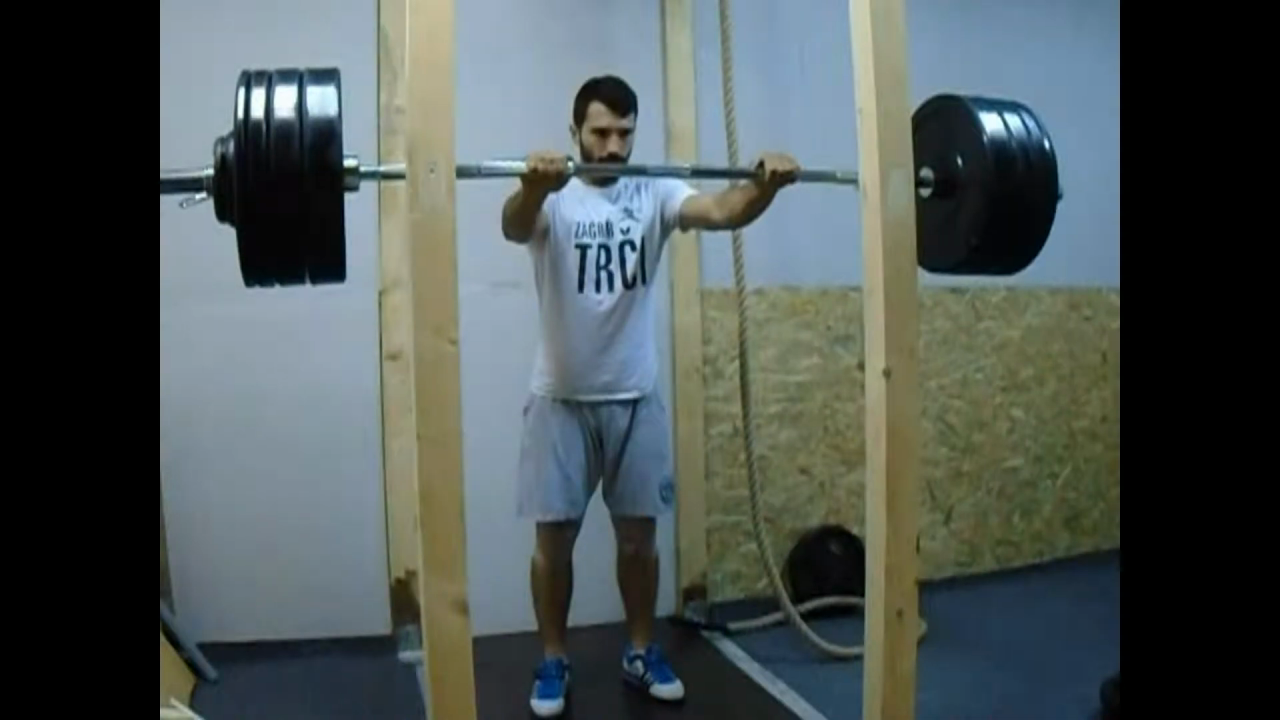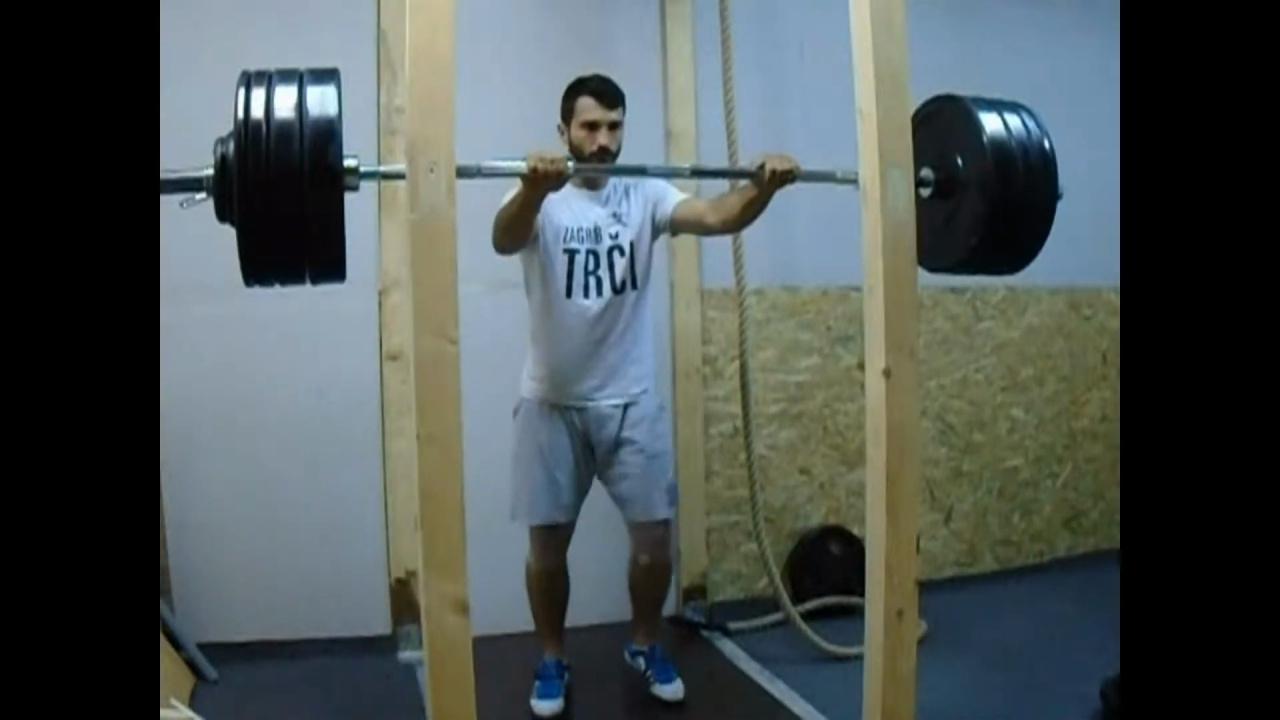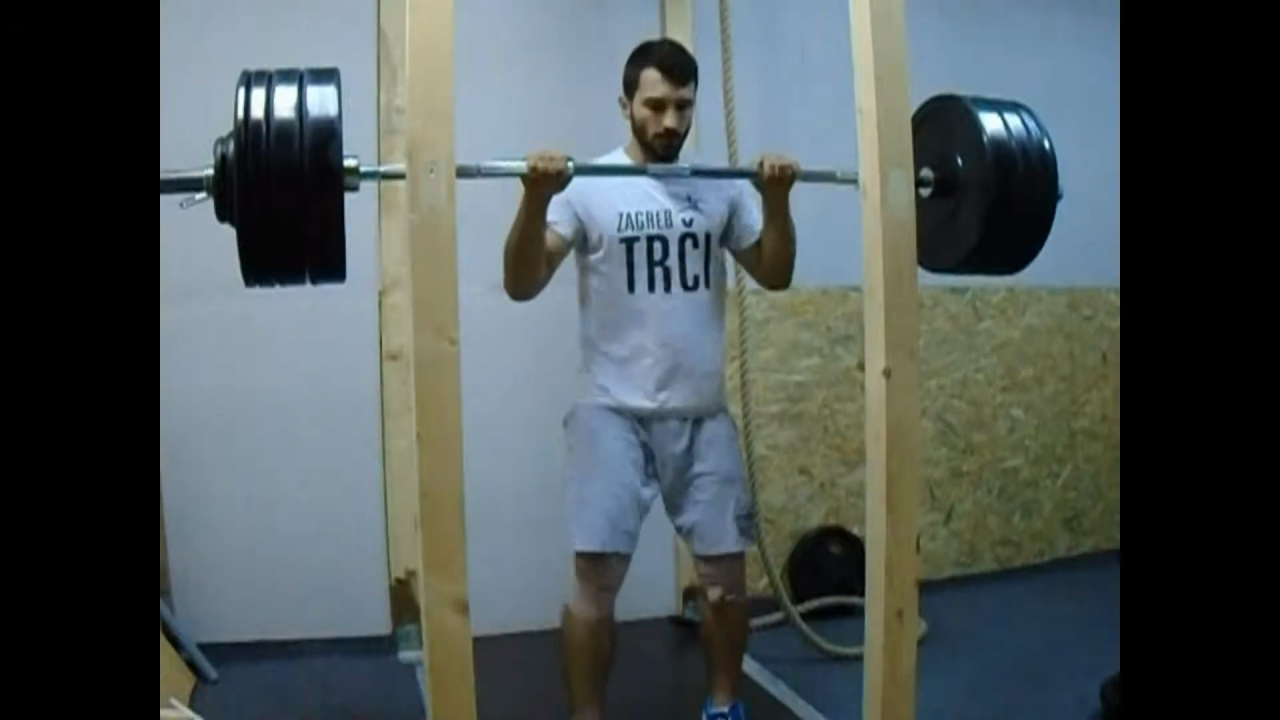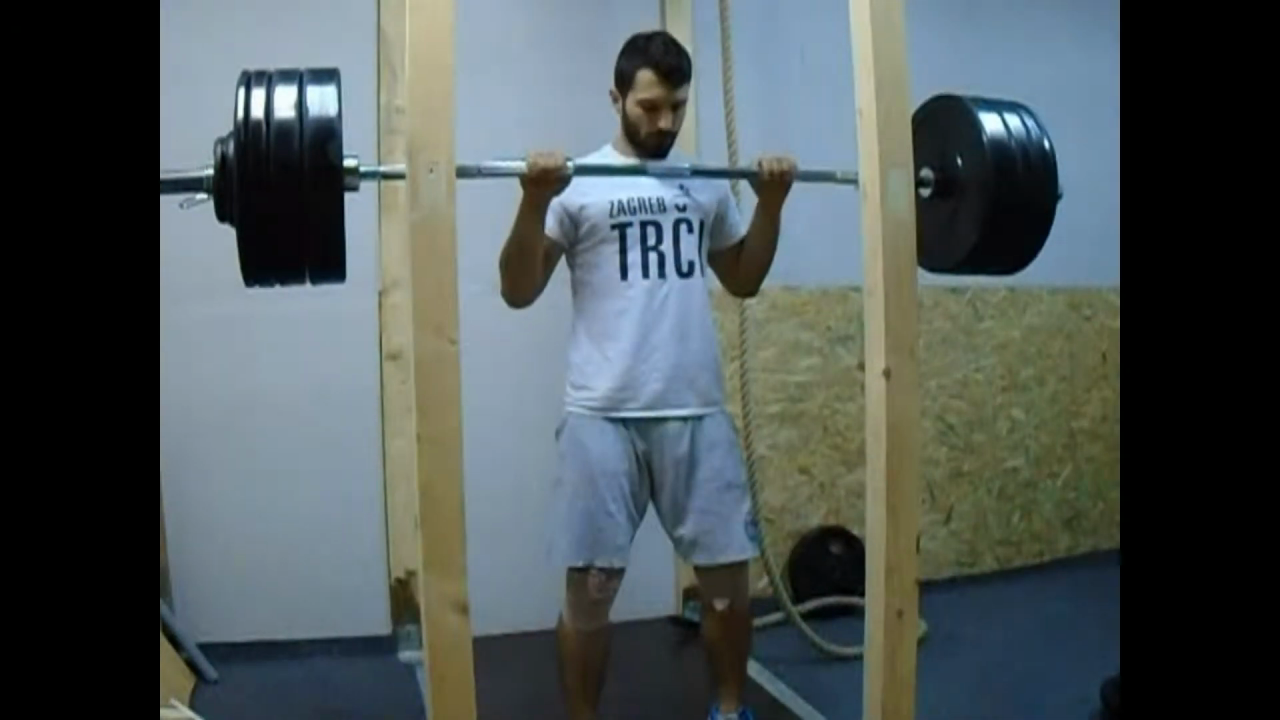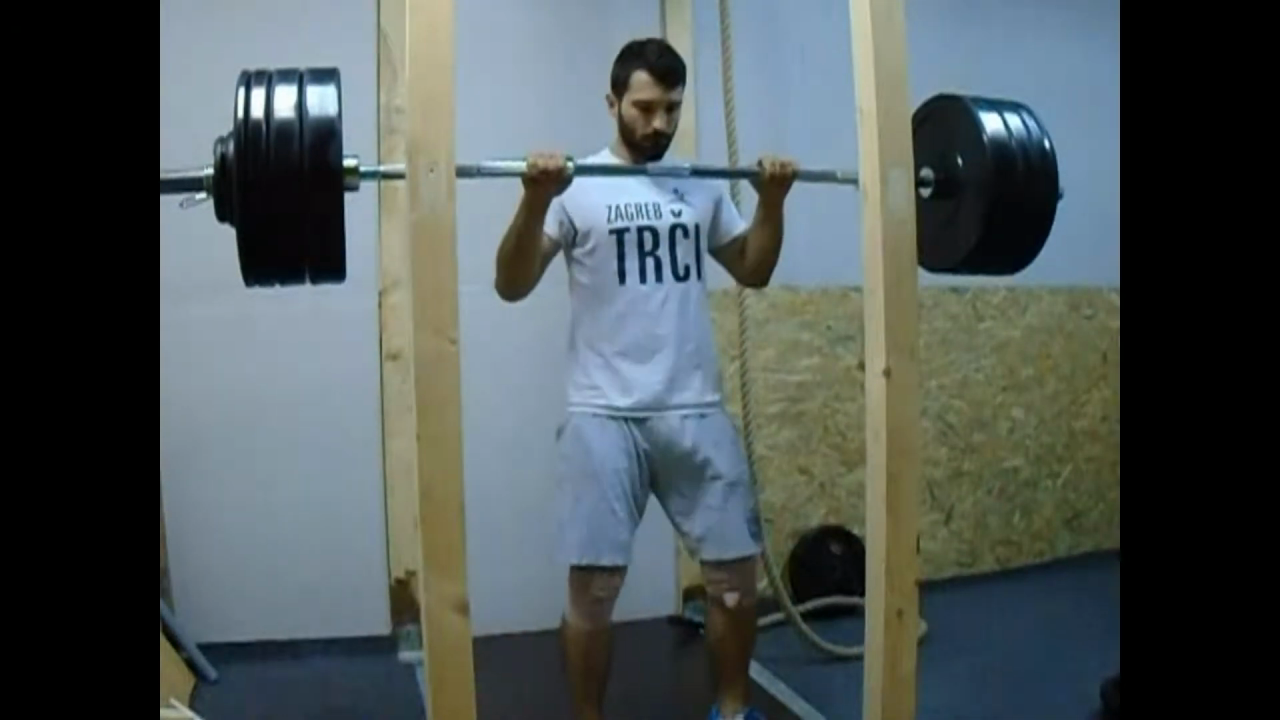
dt=0.7s
person 1, frame 1
left shoulder: (654, 193)
right shoulder: (552, 196)
left elbow: (720, 211)
right elbow: (514, 225)
left wrist: (767, 184)
right wrist: (535, 182)
left hip: (636, 395)
right hip: (562, 397)
left knee: (638, 532)
right knee: (554, 535)
left ankle: (641, 652)
right ankle: (553, 662)
person 1, frame 2
left shoulder: (645, 196)
right shoulder: (542, 201)
left elbow: (715, 217)
right elbow: (504, 239)
left wrist: (763, 187)
right wrist: (533, 188)
left hip: (631, 399)
right hip: (553, 401)
left knee: (653, 537)
right knee: (548, 540)
left ankle: (645, 647)
right ankle: (552, 662)
person 1, frame 3
left shoulder: (723, 188)
right shoulder: (588, 188)
left elbow: (775, 276)
right elbow: (521, 285)
left wrist: (777, 201)
right wrist: (535, 199)
left hip: (700, 413)
right hip: (612, 412)
left knee: (724, 571)
right knee: (598, 575)
person 1, frame 4
left shoulder: (707, 185)
right shoulder: (578, 185)
left elbow: (743, 281)
right elbow: (518, 292)
left wrist: (771, 203)
right wrist: (533, 201)
left hip: (698, 413)
right hip: (603, 416)
left knee: (728, 574)
right knee: (589, 588)
person 1, frame 5
left shoulder: (702, 186)
right shoulder: (576, 188)
left elbow: (753, 271)
right elbow: (511, 285)
left wrist: (772, 201)
right wrist: (534, 200)
left hip: (696, 411)
right hip: (604, 415)
left knee: (734, 572)
right knee: (593, 585)
